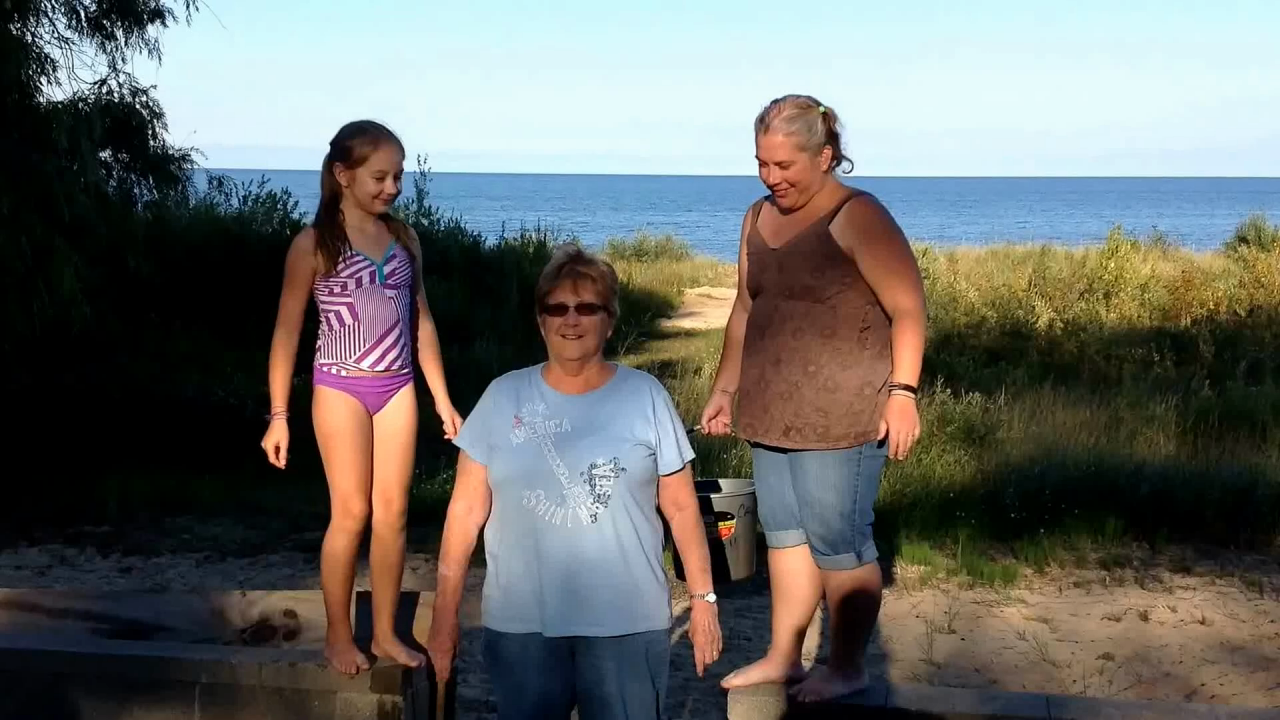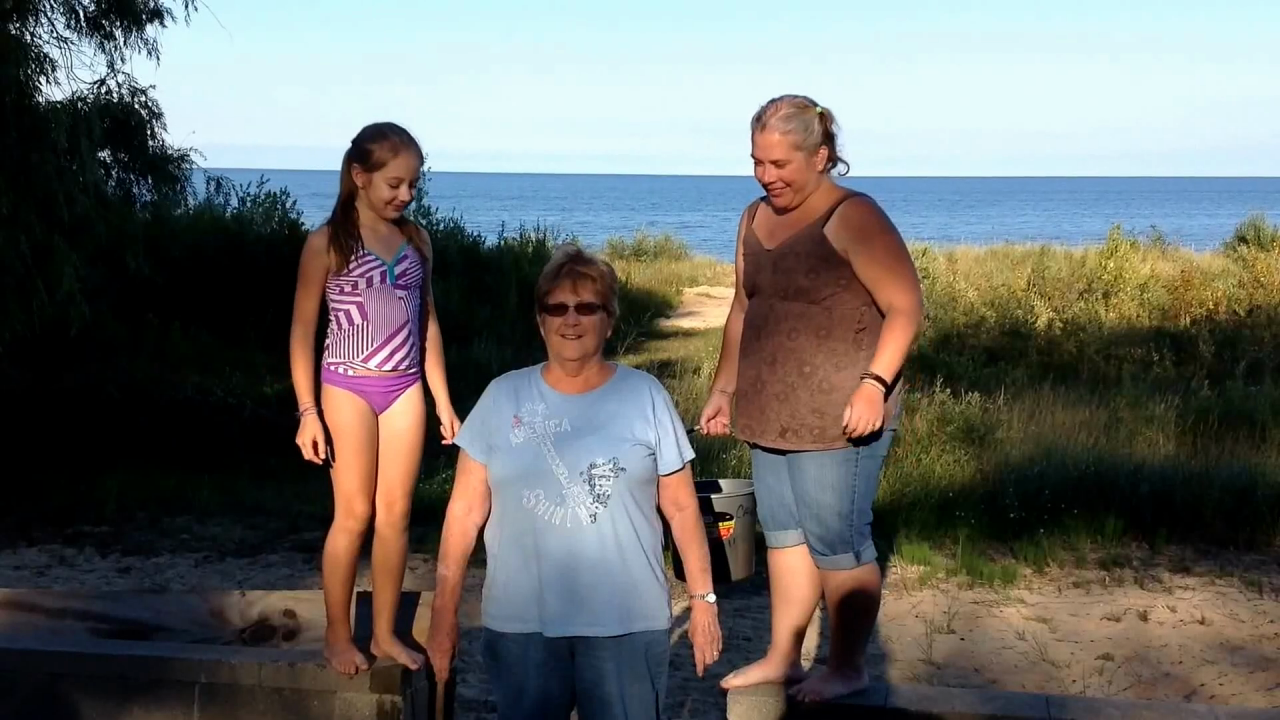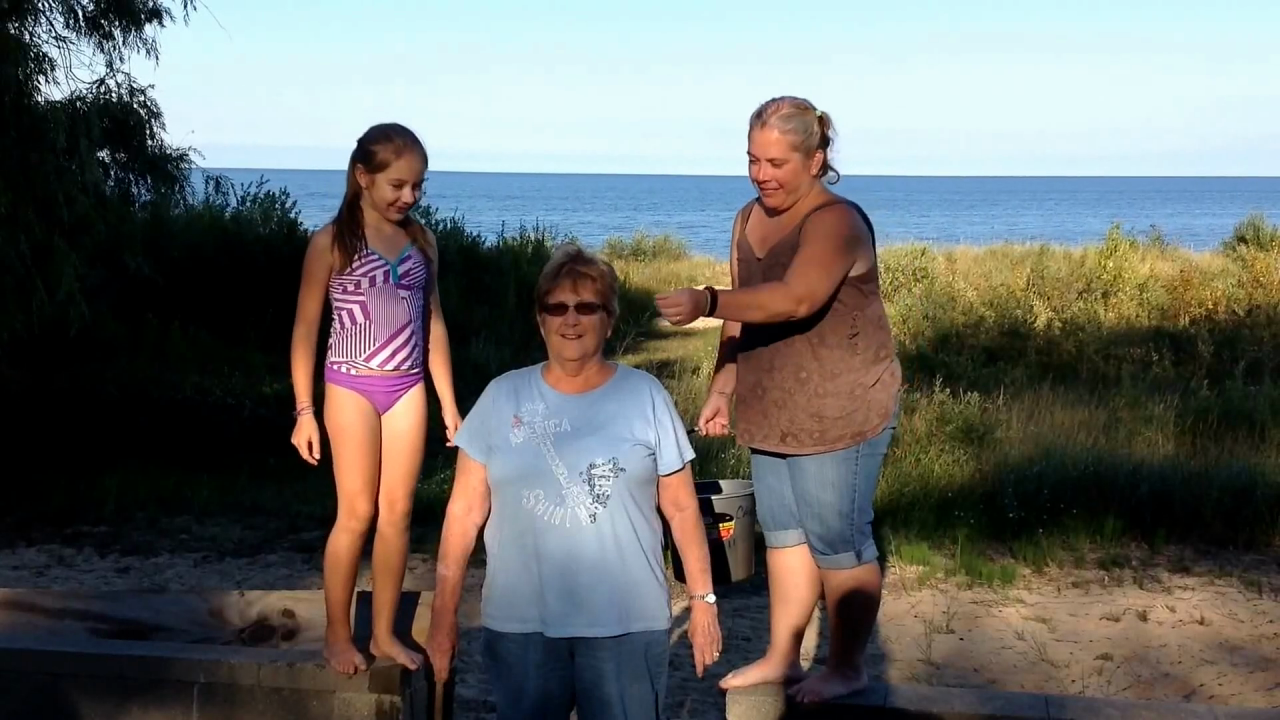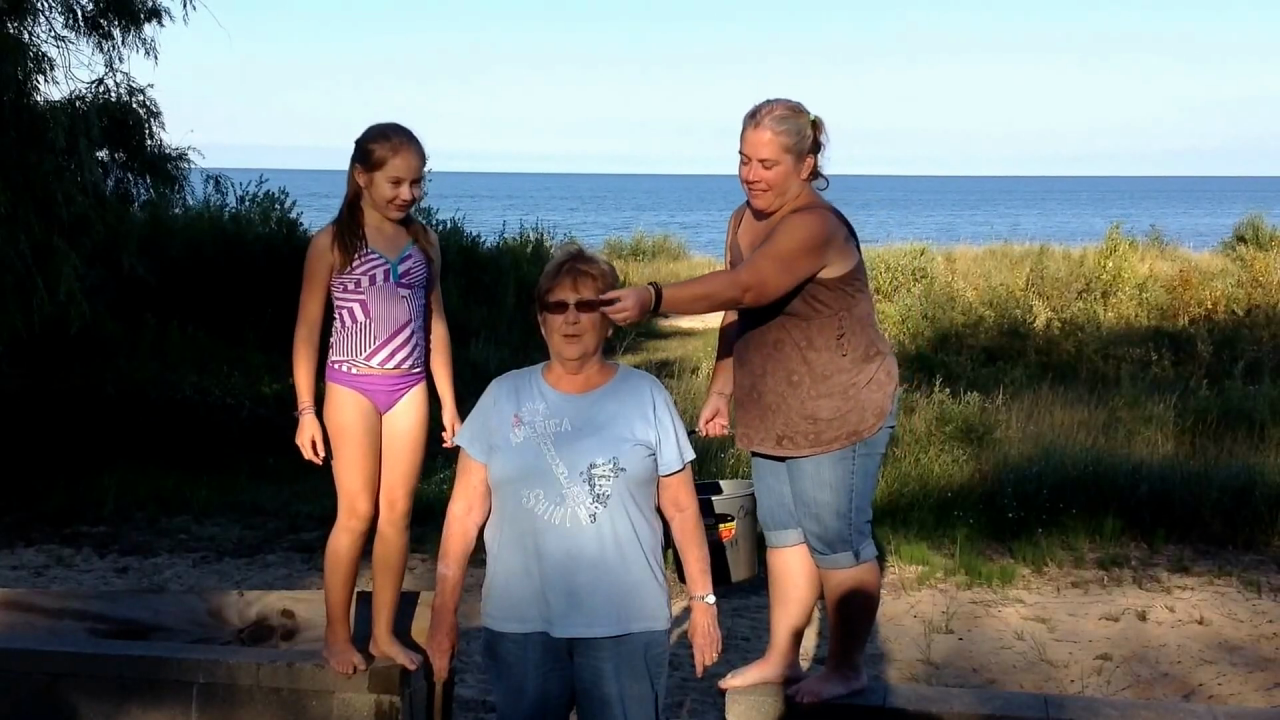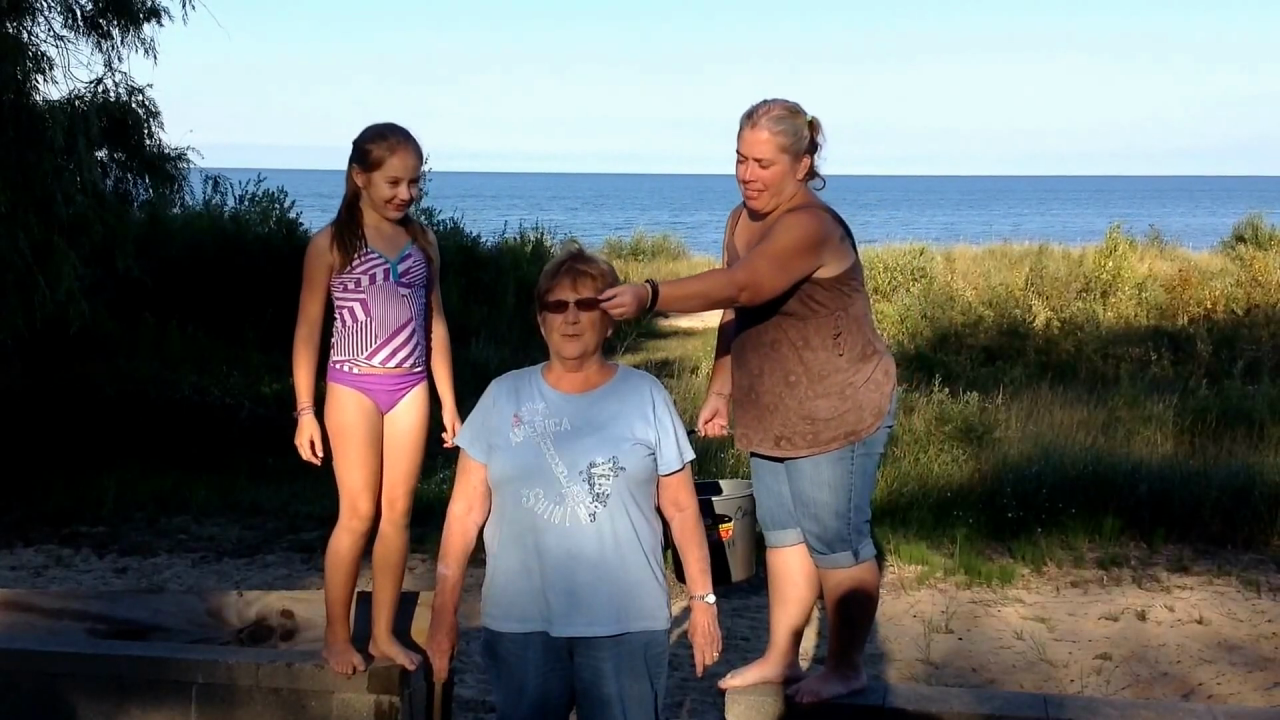
dt=0.4s
person 1, frame 1
left shoulder: (858, 217)
right shoulder: (758, 218)
left elbow: (908, 309)
left wrist: (902, 391)
right wrist: (725, 388)
left hip: (839, 414)
right hip: (774, 410)
left knee: (838, 541)
right knee: (784, 533)
left ankle: (848, 667)
right ankle: (782, 657)
person 1, frame 2
left shoulder: (854, 217)
right shoulder: (755, 218)
left elbow: (904, 307)
left wrist: (875, 383)
right wrist: (723, 389)
left hip: (837, 414)
right hip: (772, 412)
left knee: (837, 541)
right knee: (783, 532)
left ankle: (848, 667)
right ankle: (781, 658)
person 1, frame 3
left shoulder: (836, 221)
right shoulder: (750, 219)
left elbow: (794, 298)
left wrist: (704, 302)
right wrist: (722, 389)
left hip: (840, 413)
right hip: (774, 412)
left knee: (837, 540)
right knee: (783, 532)
left ankle: (847, 667)
right ankle: (780, 657)
person 1, frame 4
left shoulder: (815, 226)
right shoulder: (743, 221)
left elbow: (742, 288)
left wrist: (652, 298)
right wrist: (721, 389)
left hip: (838, 413)
right hip: (775, 413)
left knee: (836, 540)
right knee: (784, 532)
left ankle: (847, 667)
right ankle: (780, 656)
person 1, frame 5
left shoulder: (811, 225)
right shoulder: (741, 219)
left elbow: (739, 286)
left wrist: (648, 296)
right wrist: (720, 390)
left hip: (836, 412)
right hip: (774, 412)
left knee: (835, 540)
right knee: (784, 532)
left ankle: (846, 666)
right ankle: (780, 656)
person 2, frame 1
left shoulder: (404, 238)
right shoulder: (314, 243)
left elbow: (421, 319)
right elbow: (287, 330)
left wrist: (443, 398)
right wrist: (279, 415)
left hip: (397, 388)
right hip: (341, 390)
left knee: (393, 511)
right knee: (351, 513)
left ankle: (385, 632)
right ankle: (338, 635)
person 2, frame 2
left shoulder: (416, 240)
right shoulder: (327, 242)
right elbow: (302, 329)
left wrist: (443, 400)
right wrist: (307, 411)
left hip: (404, 390)
right hip: (348, 389)
left knee: (396, 513)
right knee: (353, 514)
left ankle: (385, 633)
right ankle: (337, 635)
person 2, frame 3
left shoulder: (422, 240)
right shoulder: (332, 241)
right elbow: (306, 327)
left wrist: (449, 401)
right wrist: (304, 410)
left hip: (408, 389)
right hip: (352, 388)
left knee: (398, 512)
right knee: (357, 512)
left ankle: (384, 633)
right ankle: (337, 634)
person 2, frame 4
left shoulder: (424, 241)
right shoulder: (333, 242)
left elbow: (435, 322)
right elbow: (307, 328)
left wrist: (449, 402)
right wrist: (306, 410)
left hip: (409, 390)
right hip: (352, 388)
left knee: (397, 512)
right knee: (356, 513)
left ankle: (384, 633)
right ankle: (336, 635)
person 2, frame 5
left shoulder: (422, 240)
right shoulder: (331, 242)
right elbow: (308, 329)
left wrist: (449, 400)
right wrist: (305, 410)
left hip: (410, 389)
right hip: (353, 388)
left knee: (398, 512)
right knee: (358, 512)
left ankle: (383, 633)
right ankle: (336, 634)
person 3, frame 1
left shoulder: (646, 396)
right shoulder: (503, 397)
left elbow: (681, 508)
right elbow: (466, 511)
left wrist: (702, 599)
right wrist: (445, 613)
left hip: (628, 623)
right hip: (521, 623)
person 3, frame 2
left shoulder: (645, 396)
right shoulder: (502, 397)
left elbow: (680, 507)
right elbow: (465, 511)
left wrist: (702, 598)
right wrist: (444, 612)
left hip: (628, 623)
right hip: (520, 624)
person 3, frame 3
left shoulder: (646, 396)
right shoulder: (501, 397)
left elbow: (681, 508)
right elbow: (465, 511)
left wrist: (702, 599)
right wrist: (443, 612)
left hip: (627, 623)
right hip: (520, 624)
person 3, frame 4
left shoulder: (646, 395)
right shoulder: (503, 396)
left elbow: (681, 508)
right elbow: (466, 510)
left wrist: (702, 599)
right wrist: (444, 611)
left hip: (627, 623)
right hip: (520, 623)
person 3, frame 5
left shoulder: (646, 395)
right shoulder: (503, 396)
left elbow: (681, 507)
right elbow: (466, 510)
left wrist: (702, 598)
right wrist: (444, 610)
left hip: (626, 622)
right hip: (520, 622)
